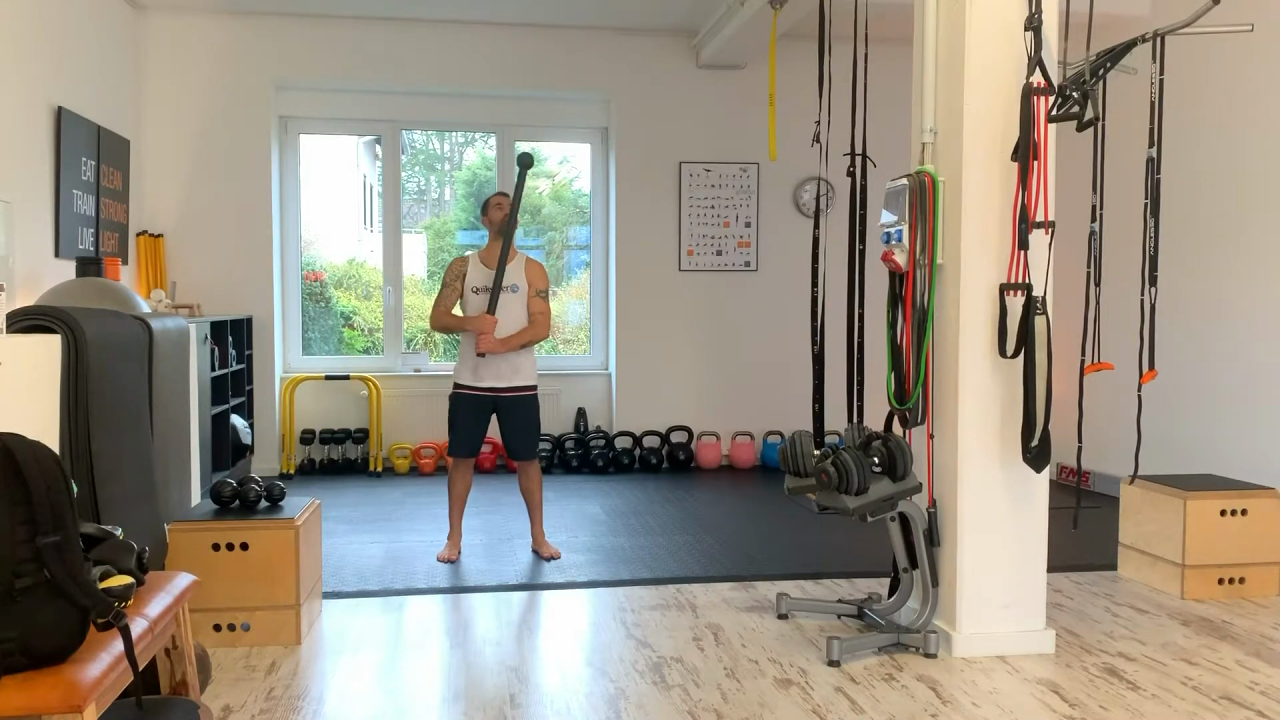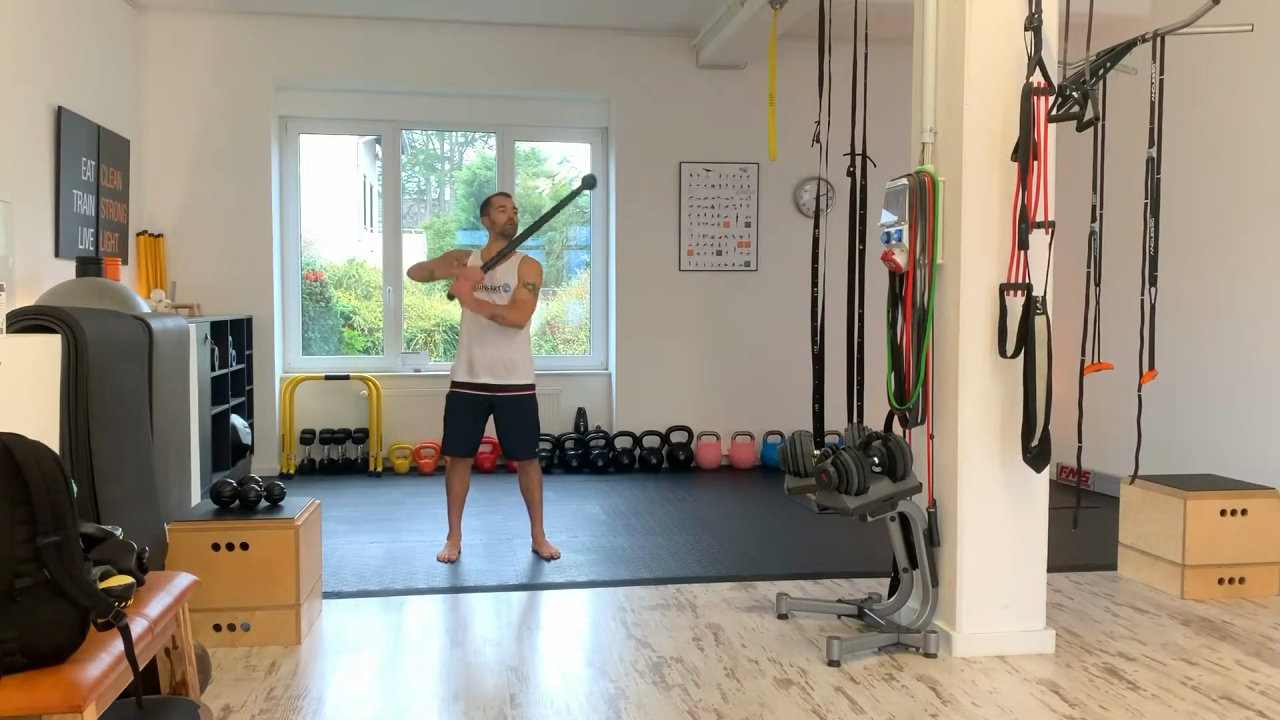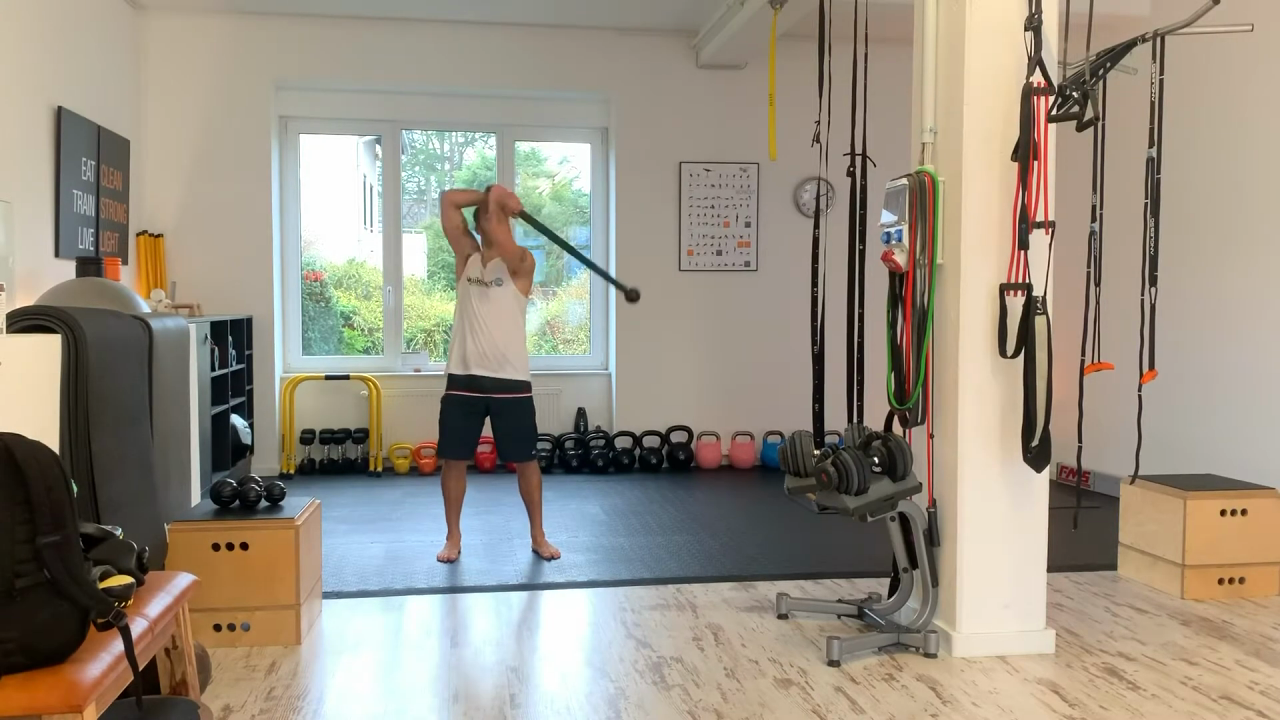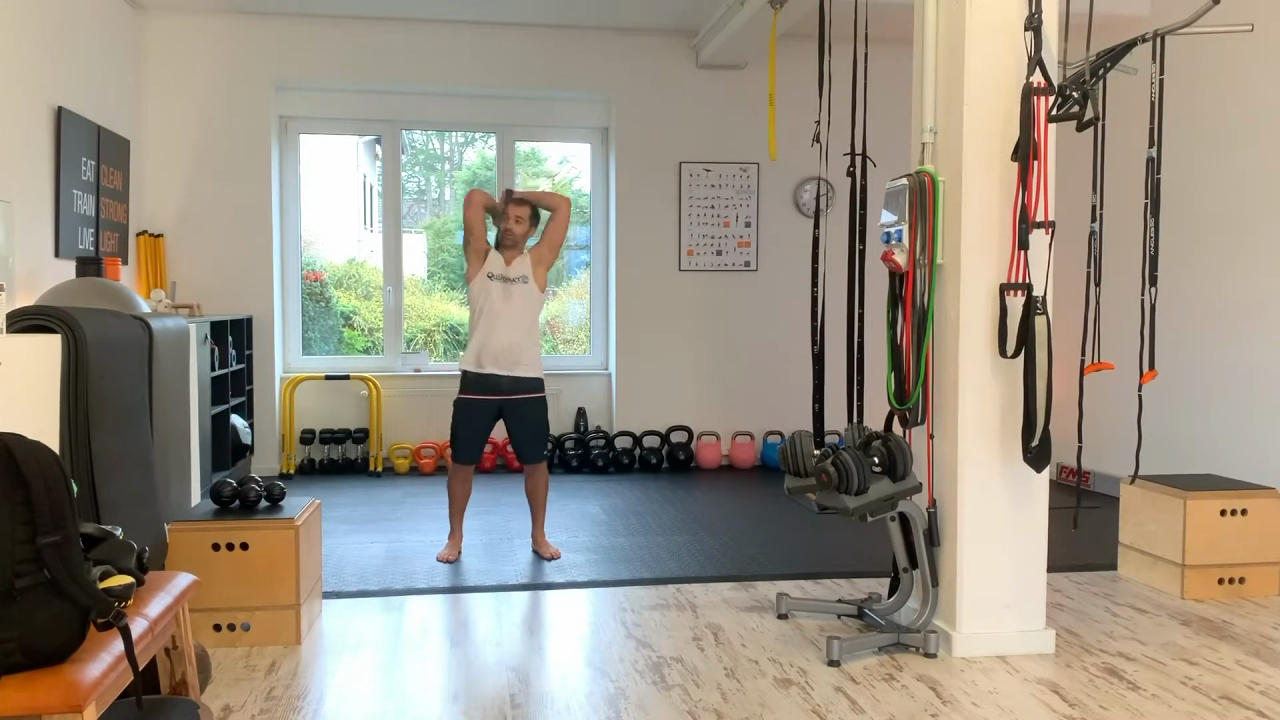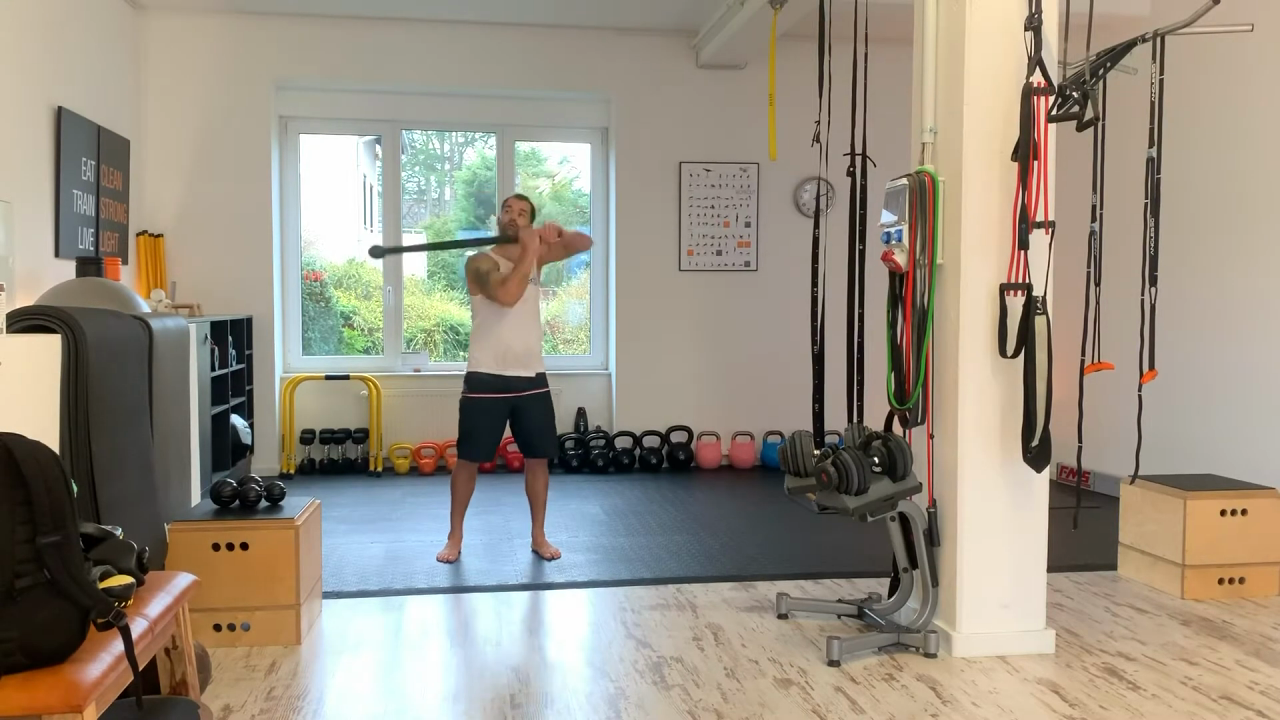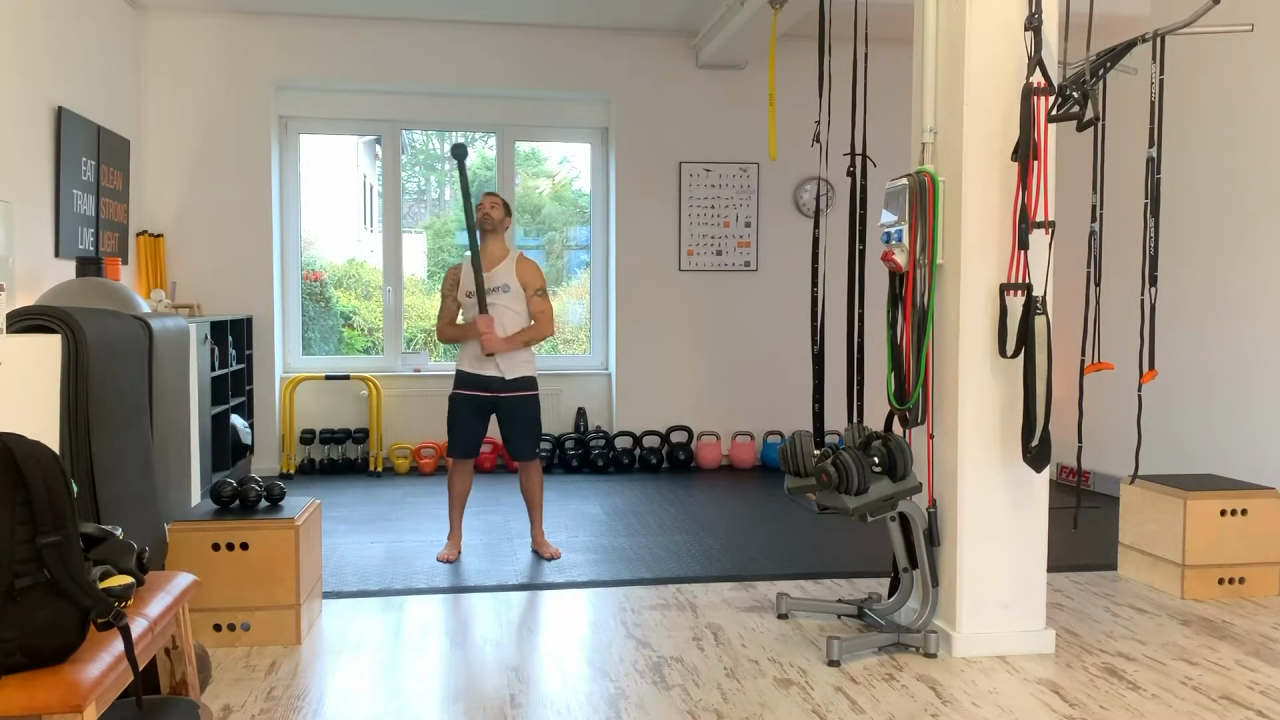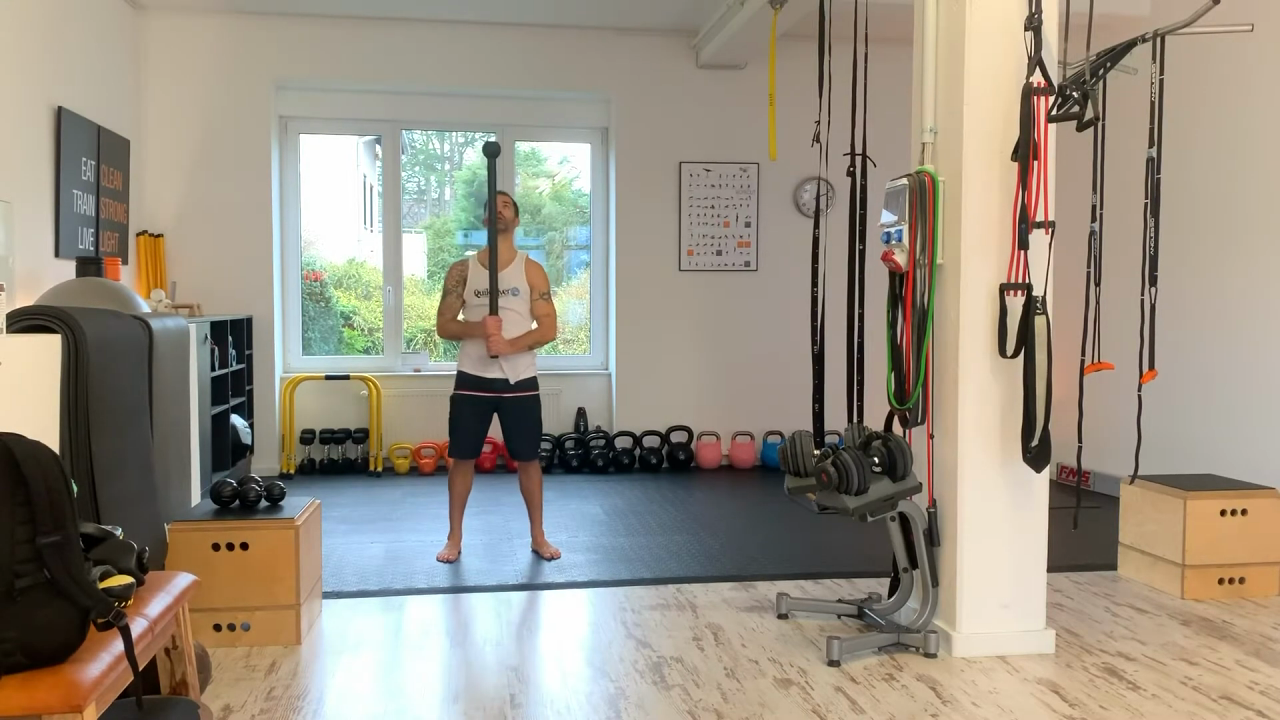
dt=0.3s
person 1, frame 1
left shoulder: (532, 269)
right shoulder: (462, 266)
left elbow: (542, 326)
right elbow: (437, 319)
left wrist: (500, 343)
right wrist: (471, 323)
left hip: (519, 383)
right hip: (470, 382)
left knee: (528, 459)
right knee: (462, 458)
left ankle: (538, 536)
right ankle: (454, 537)
person 1, frame 2
left shoulder: (528, 267)
right shoulder: (464, 260)
left elbow: (519, 316)
right elbow: (415, 272)
left wrist: (473, 302)
right wrist: (455, 268)
left hip: (515, 383)
right hip: (468, 380)
left knee: (527, 459)
right knee: (458, 457)
left ankle: (538, 536)
right ankle: (454, 537)
person 1, frame 3
left shoulder: (522, 261)
right shoulder: (467, 256)
left elbow: (505, 249)
right elbow: (448, 200)
left wrist: (499, 207)
right wrist: (489, 196)
left hip: (510, 381)
right hip: (464, 380)
left knee: (524, 460)
right knee: (453, 460)
left ankle: (538, 535)
right ankle: (453, 537)
person 1, frame 4
left shoulder: (538, 261)
right shoulder: (480, 256)
left elbow: (564, 206)
right elbow: (472, 198)
left wrist: (522, 195)
right wrist: (499, 204)
left hip: (526, 382)
right hip: (479, 379)
left knee: (535, 461)
right knee: (462, 462)
left ankle: (538, 536)
right ankle: (455, 537)
person 1, frame 5
left shoulder: (536, 256)
right shoulder: (480, 262)
left elbow: (585, 243)
right elbow: (508, 295)
left wrist: (559, 233)
right wrist: (528, 250)
left hip: (531, 379)
right hip: (486, 379)
left knee: (538, 457)
right knee: (469, 459)
left ankle: (538, 536)
right ankle: (455, 536)
person 1, frame 6
left shoulder: (524, 267)
right shoulder: (457, 273)
left elbow: (545, 326)
right elbow: (443, 330)
left wrist: (504, 343)
right wrist: (471, 330)
left hip: (517, 380)
right hip: (471, 380)
left knee: (528, 458)
right knee: (461, 458)
left ankle: (538, 536)
right ankle: (454, 537)
person 1, frame 7
left shoulder: (531, 270)
right shoulder: (462, 270)
left elbow: (548, 328)
right elbow: (444, 326)
left wrist: (509, 345)
right wrist: (478, 329)
left hip: (520, 381)
right hip: (473, 380)
left knee: (528, 459)
right knee: (462, 459)
left ankle: (537, 536)
right ankle: (455, 537)
